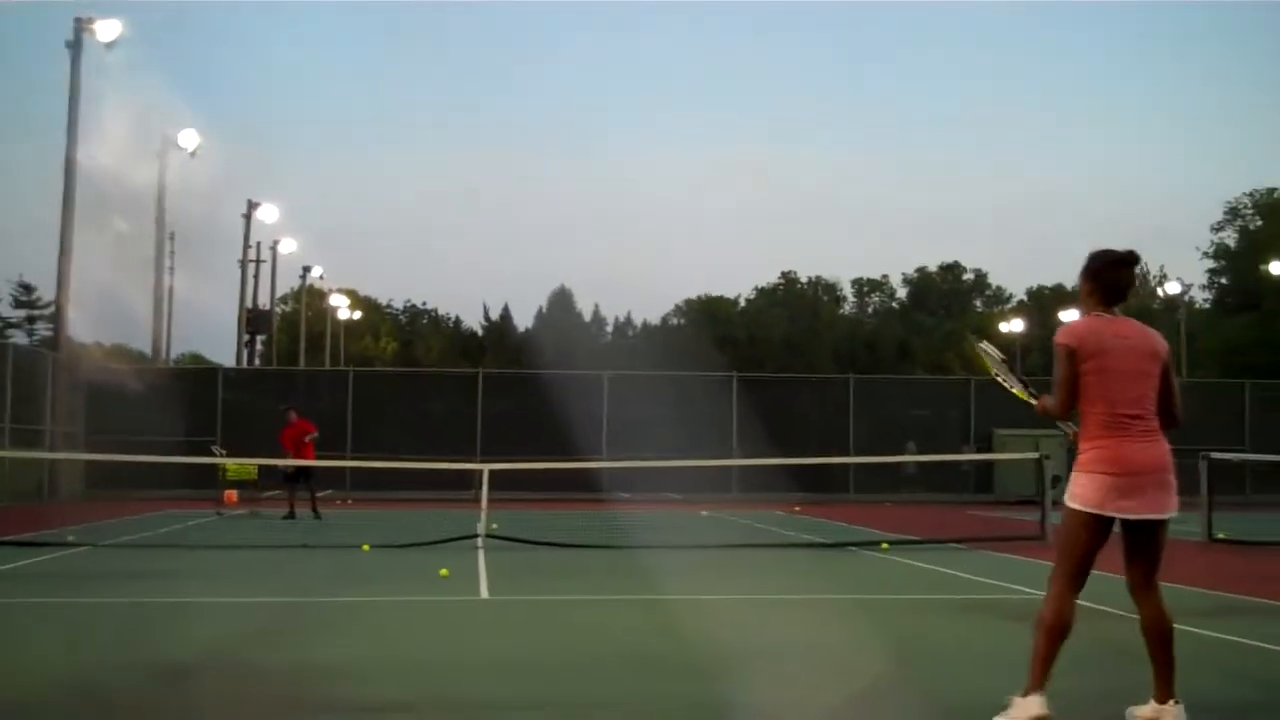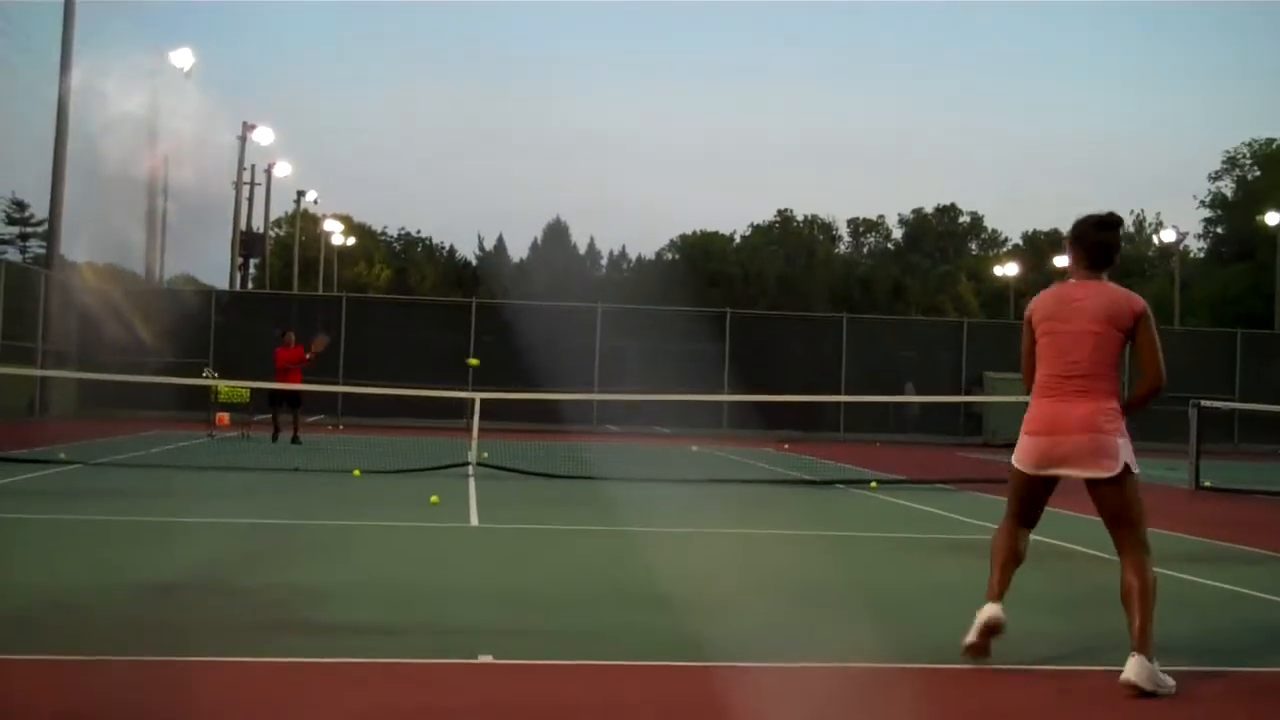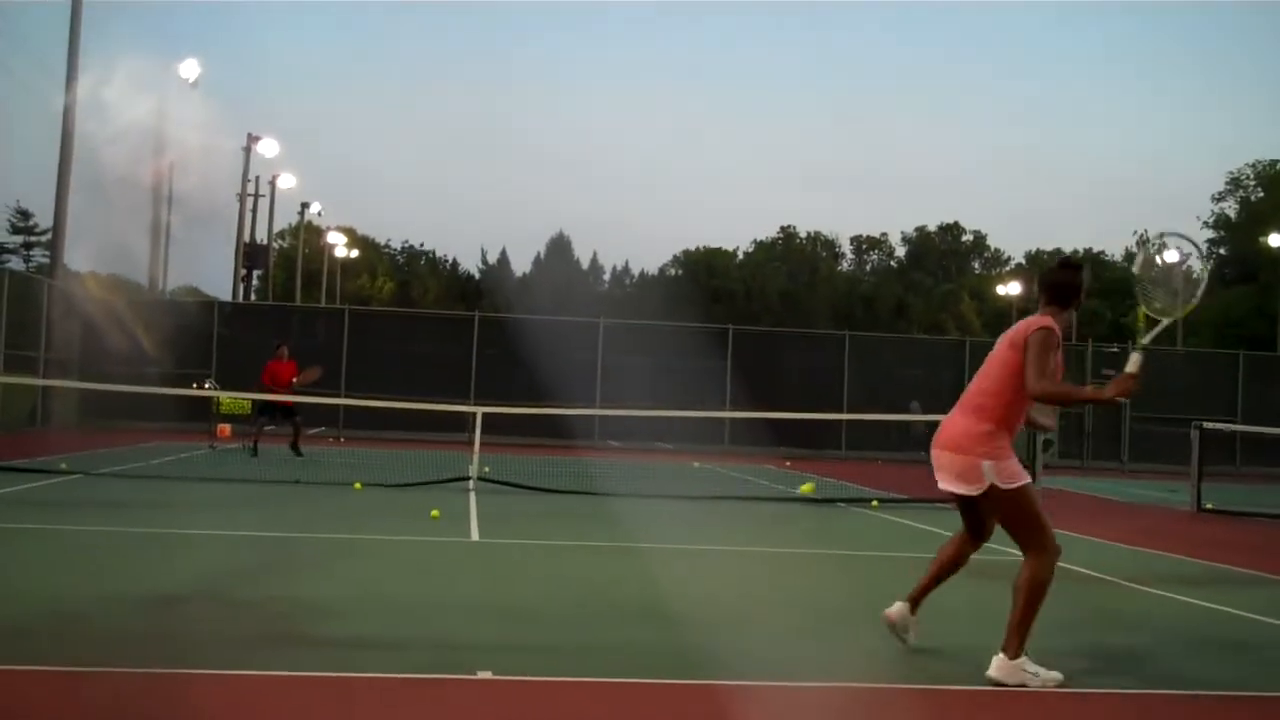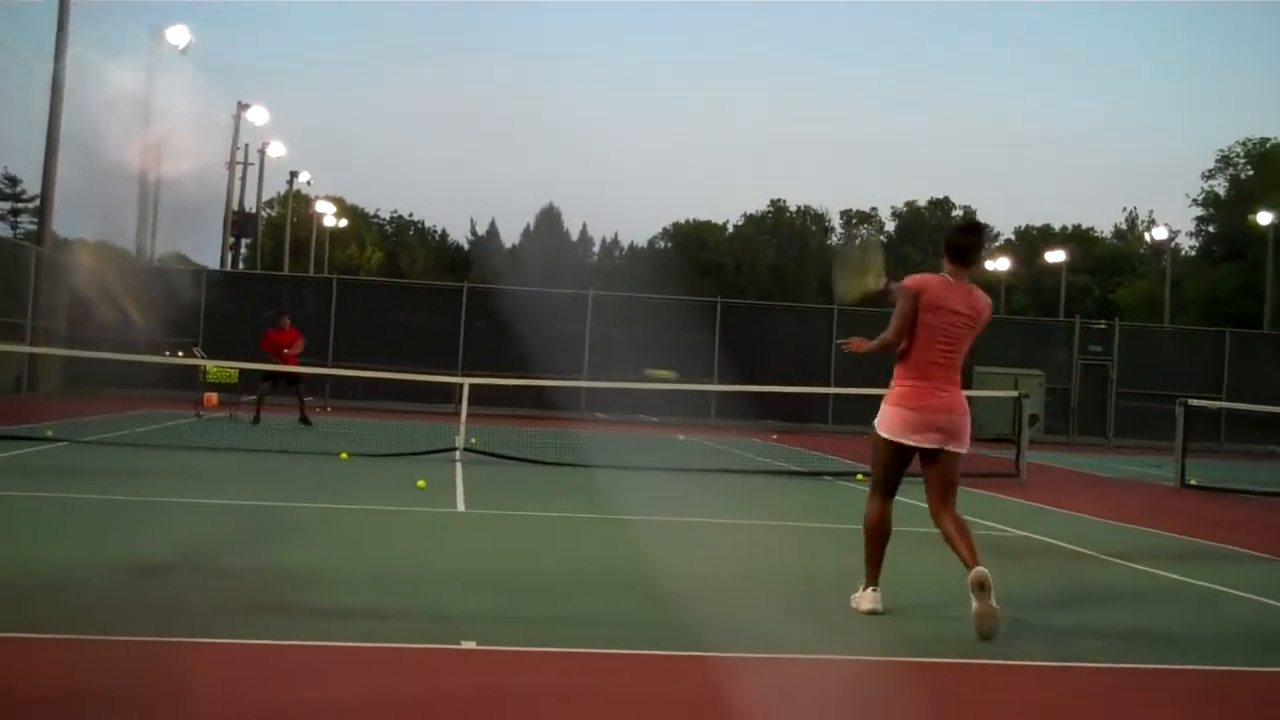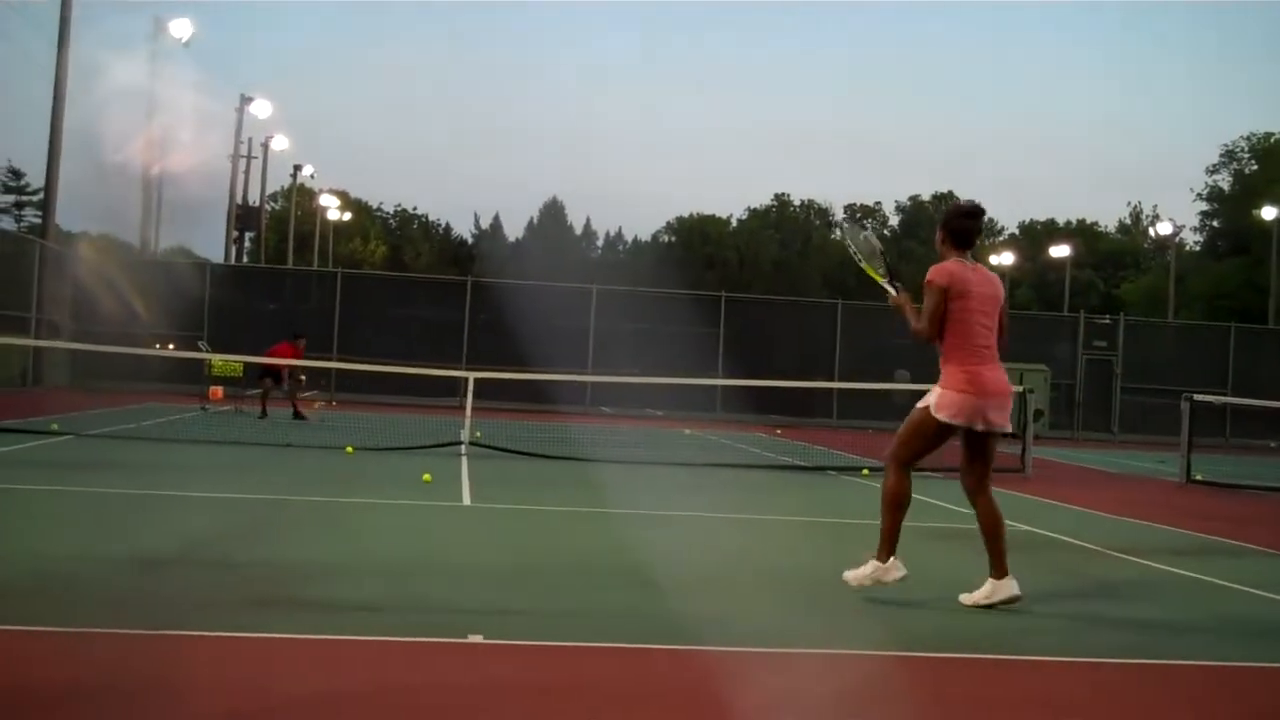
dt=0.5s
person 1, frame 1
left shoulder: (1073, 334)
right shoulder: (1154, 340)
left elbow: (1062, 408)
right elbow: (1172, 417)
left wrist: (1043, 403)
left hip: (1102, 471)
right hip: (1155, 469)
left knee: (1063, 586)
right knee: (1146, 588)
person 1, frame 2
left shoulder: (1040, 303)
right shoulder: (1132, 305)
right elbow: (1154, 381)
left hip: (1042, 429)
right hip: (1100, 434)
left knee: (1013, 525)
right knee: (1134, 550)
left ankle: (992, 607)
right ankle: (1141, 657)
person 1, frame 3
left shoulder: (1023, 328)
right shoulder: (1045, 330)
right elbow: (1038, 389)
left wrist: (1026, 420)
right wrist: (1101, 394)
left hip: (949, 442)
right hip: (980, 450)
left knee: (975, 534)
right knee: (1043, 550)
left ankle: (906, 608)
right ankle: (1010, 659)
person 1, frame 4
left shoulder: (917, 284)
right shoulder: (982, 305)
left elbow: (893, 342)
left wrist: (867, 345)
left hip: (908, 406)
right hip: (950, 411)
left knee: (880, 496)
right knee: (944, 511)
left ankle: (870, 590)
right ankle: (975, 571)
person 1, frame 5
left shoulder: (941, 274)
right shoulder: (994, 281)
left elbow: (927, 332)
left wrist: (907, 308)
left hip: (961, 388)
right hip: (997, 389)
left knee: (897, 462)
right knee: (978, 486)
left ankle: (885, 560)
right ankle: (1001, 580)
